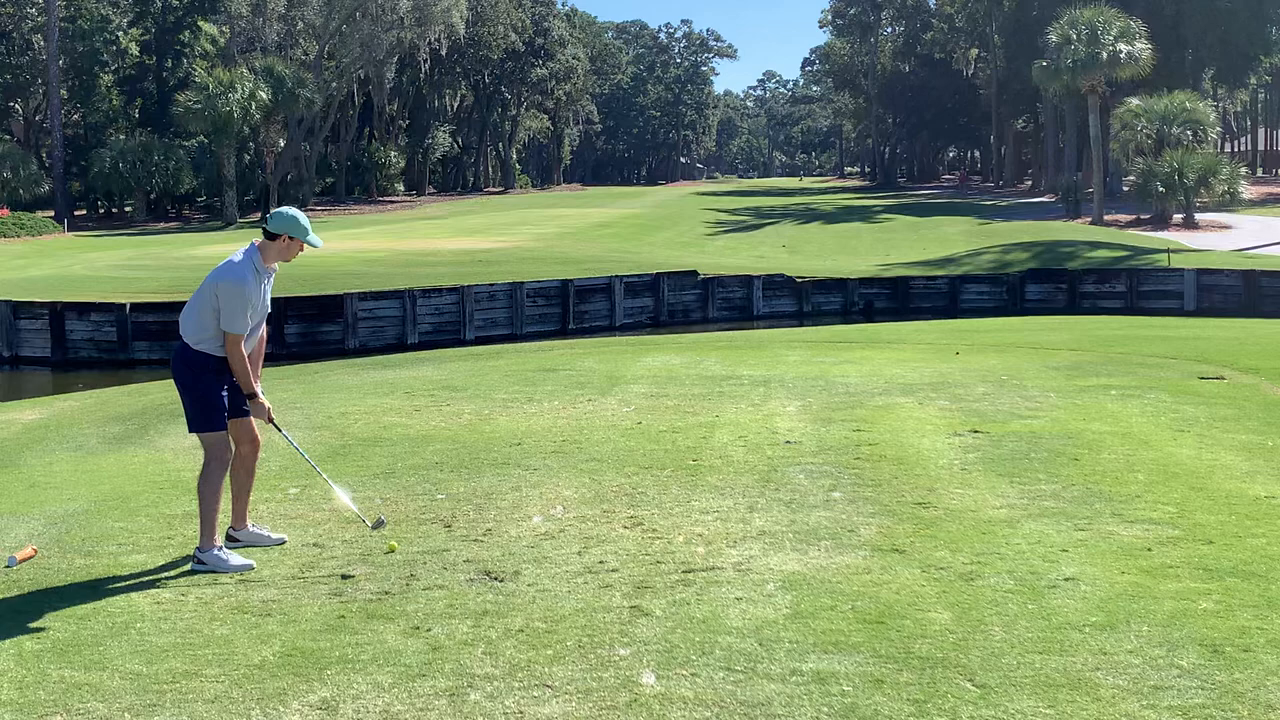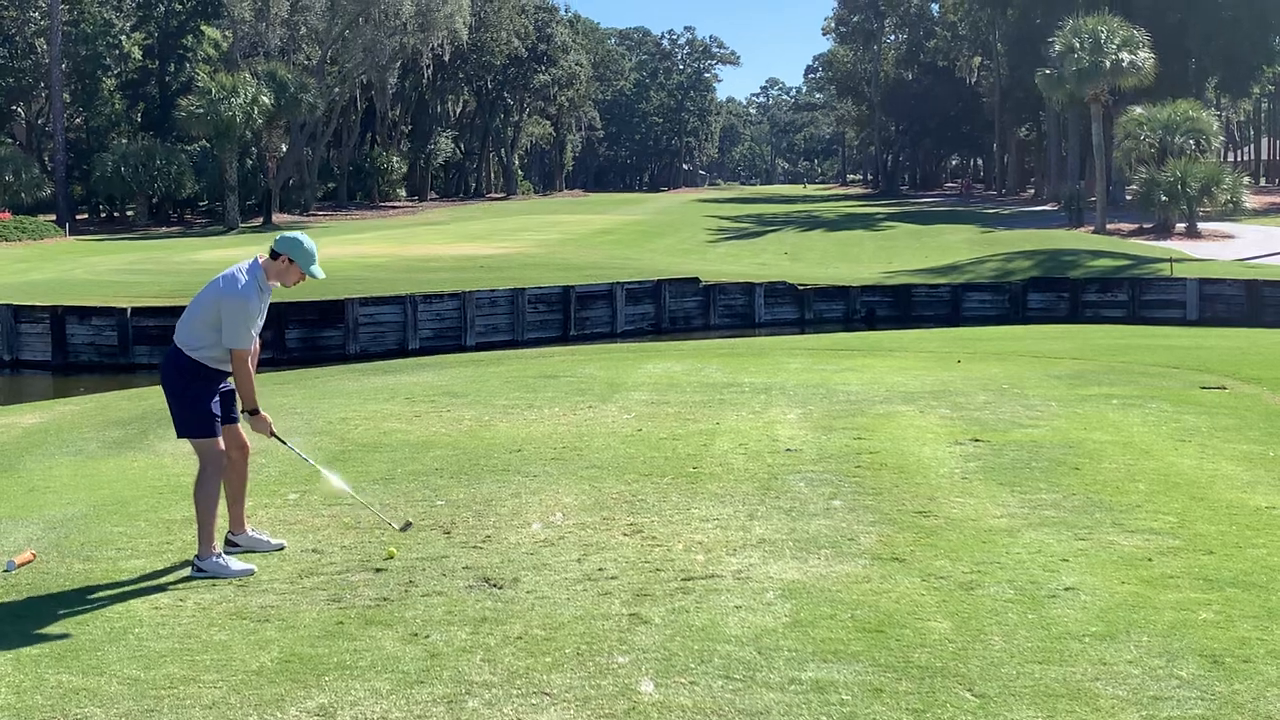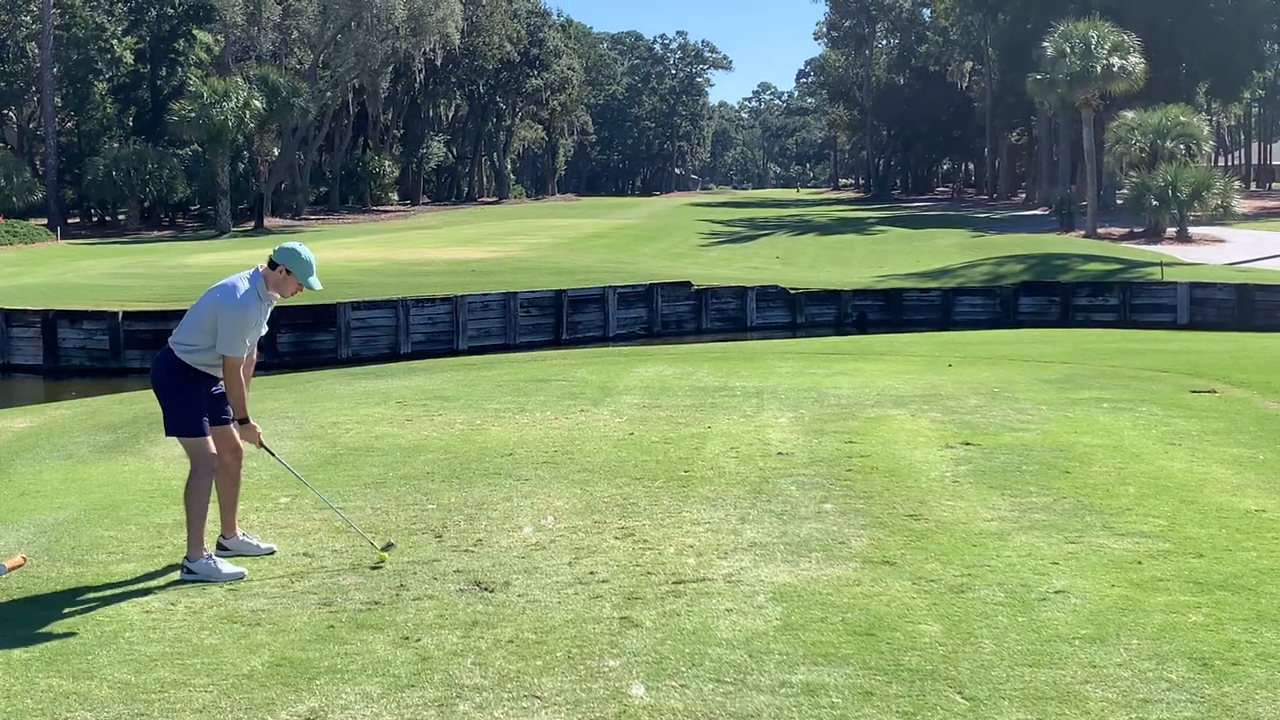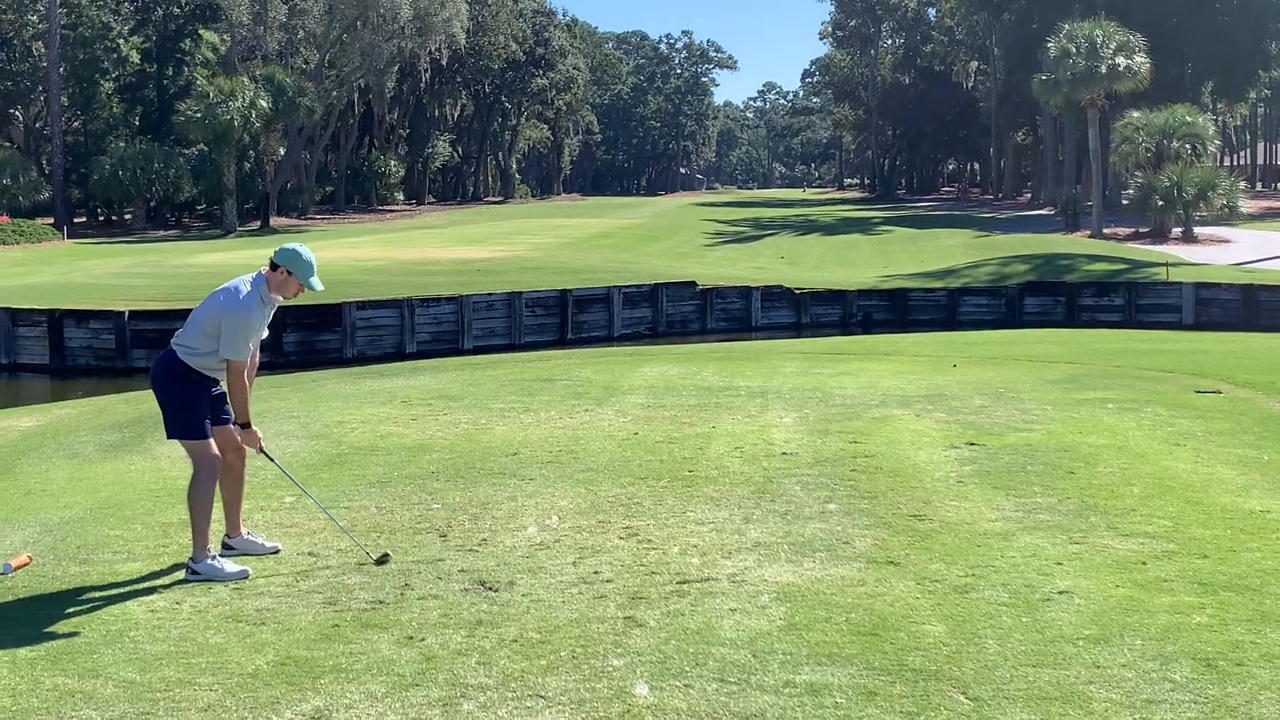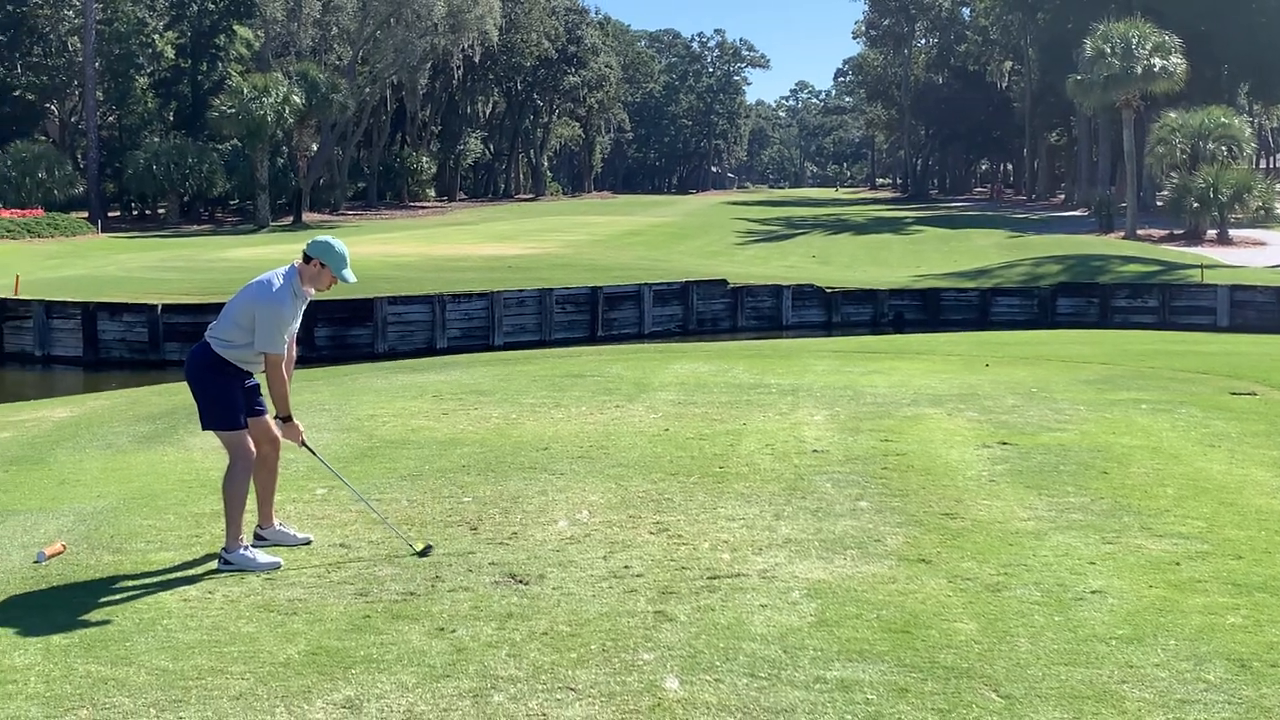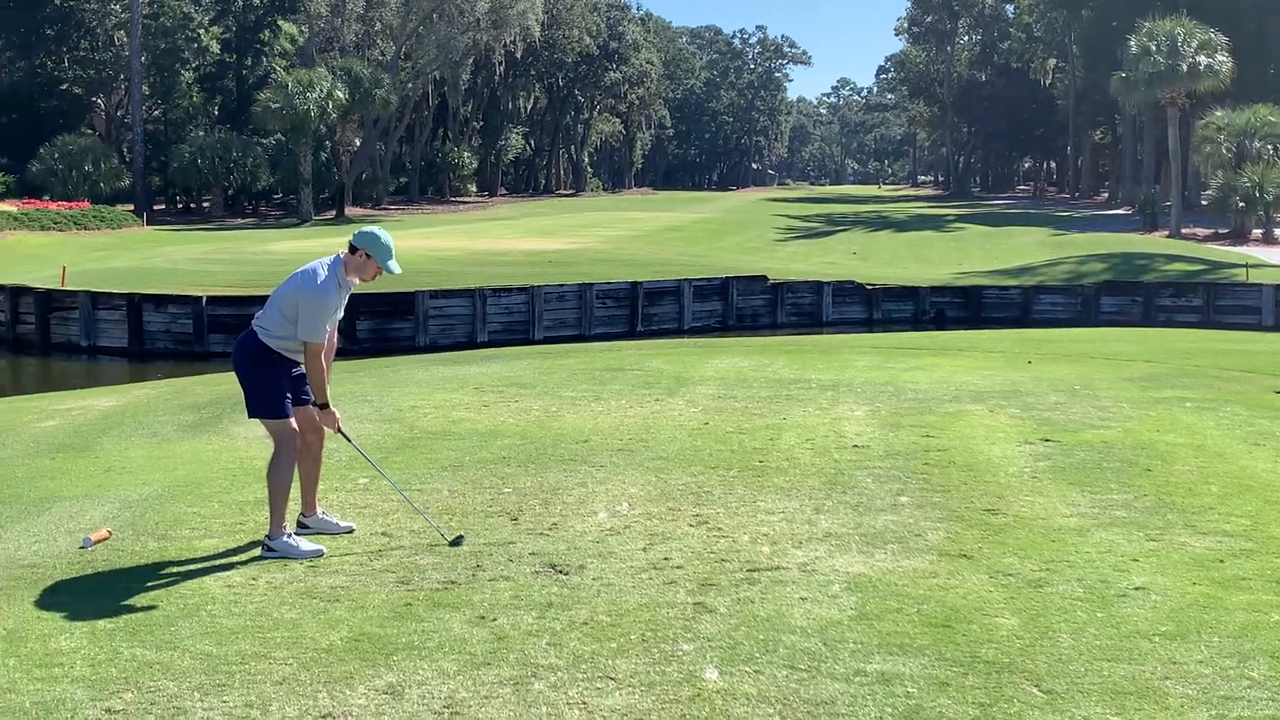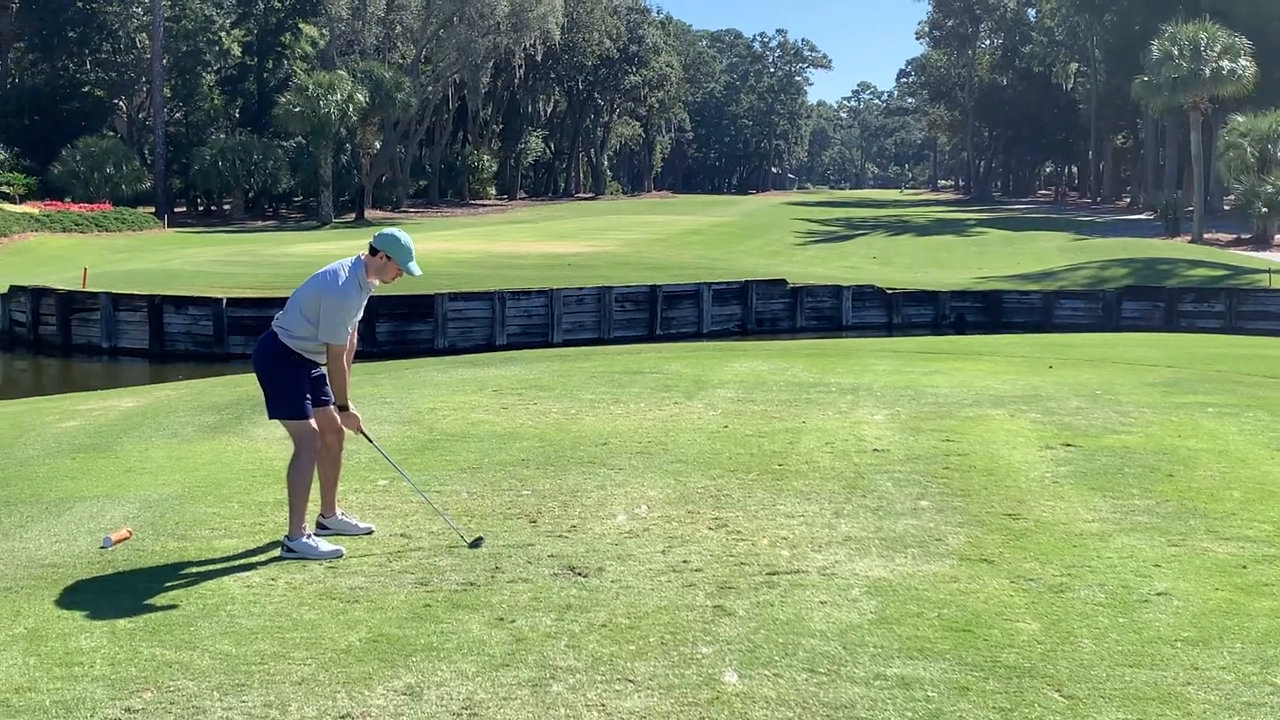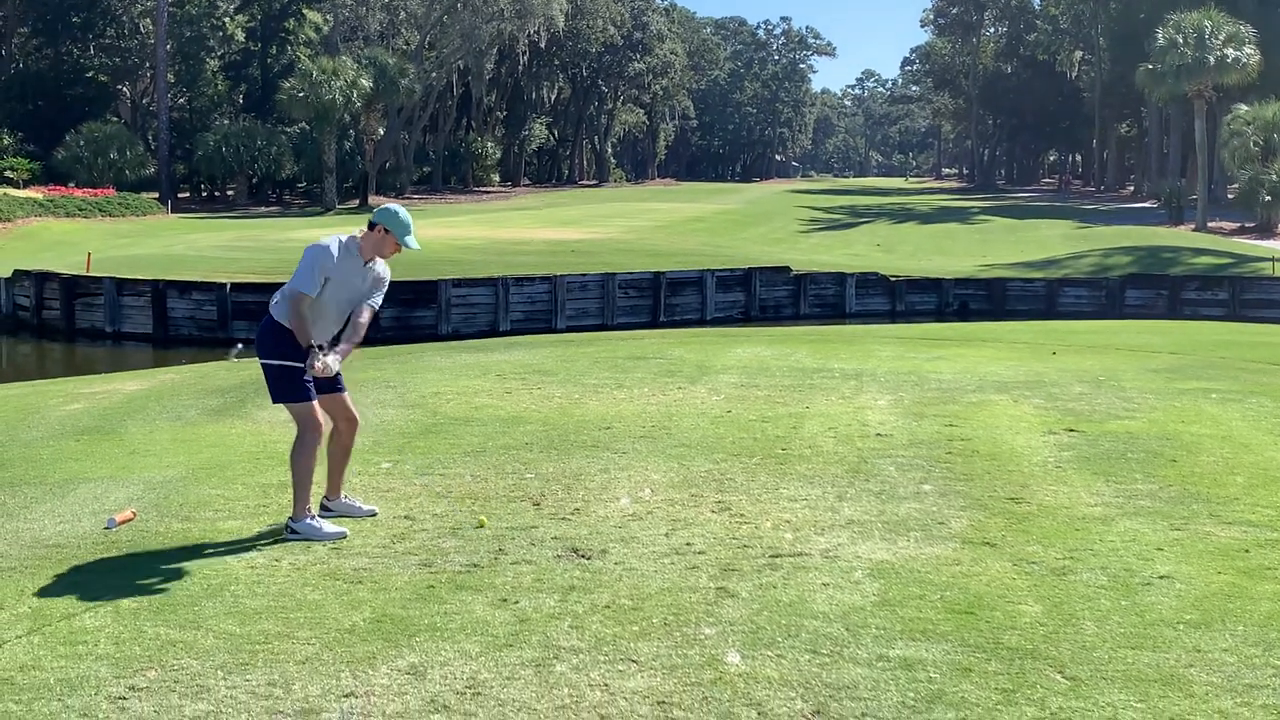
dt=0.5s
person 1, frame 1
left shoulder: (264, 268)
right shoulder: (239, 279)
left elbow: (259, 329)
right elbow: (233, 347)
left wrist: (256, 382)
right wrist: (253, 396)
left hip: (223, 364)
right hip: (199, 364)
left knee: (249, 443)
right knee: (219, 454)
left ankle: (240, 528)
right ankle: (207, 549)
person 1, frame 2
left shoulder: (260, 280)
right shoulder: (243, 294)
left elbow: (252, 345)
right elbow: (241, 362)
left wrist: (248, 401)
right wrist: (254, 412)
left hip: (211, 370)
right hip: (188, 371)
left knee: (238, 449)
right knee: (215, 459)
left ankle: (238, 532)
right ankle: (206, 557)
person 1, frame 3
left shoulder: (263, 293)
right shoulder: (240, 302)
left elbow: (249, 353)
right elbow: (233, 369)
left wrist: (239, 411)
right wrist: (244, 420)
left hip: (203, 374)
right hip: (177, 374)
left knee: (232, 452)
right knee: (205, 460)
left ankle: (230, 536)
right ankle: (195, 558)
person 1, frame 4
left shoulder: (265, 296)
right shoulder: (244, 306)
left elbow: (252, 357)
right elbow: (236, 374)
left wrist: (242, 416)
right wrist: (245, 425)
left hip: (202, 376)
right hip: (177, 376)
left knee: (234, 452)
right knee: (209, 463)
left ankle: (235, 536)
right ankle: (200, 559)
person 1, frame 5
left shoulder: (299, 289)
right shoulder: (276, 299)
left elbow: (288, 349)
right elbow: (274, 367)
left wrist: (282, 412)
right wrist: (287, 418)
left hip: (236, 368)
right hip: (212, 367)
left knee: (270, 443)
right knee: (244, 454)
left ankle: (267, 526)
right ankle: (233, 549)
person 1, frame 6
left shoulder: (343, 278)
right shoulder: (321, 288)
left elbow: (330, 338)
right elbow: (314, 355)
left wrist: (323, 392)
right wrist: (324, 405)
left hip: (283, 357)
right hip: (259, 356)
left knee: (313, 432)
right knee: (289, 441)
left ankle: (310, 514)
right ankle: (276, 536)
person 1, frame 7
left shoulder: (362, 278)
right shoulder: (342, 291)
left elbow: (350, 339)
right elbow: (336, 357)
left wrist: (343, 397)
right wrist: (344, 407)
left hip: (303, 357)
right hip: (279, 357)
left knee: (333, 433)
right knee: (309, 442)
left ankle: (329, 516)
right ankle: (296, 537)
person 1, frame 8
left shoulder: (380, 273)
right shoulder: (326, 252)
left elbow: (360, 321)
right elbow: (296, 307)
left wrist: (336, 356)
right wrist: (311, 352)
left hip: (316, 345)
right hip: (282, 338)
left knee: (347, 421)
right knee: (312, 424)
left ankle: (334, 498)
right ankle: (300, 518)
